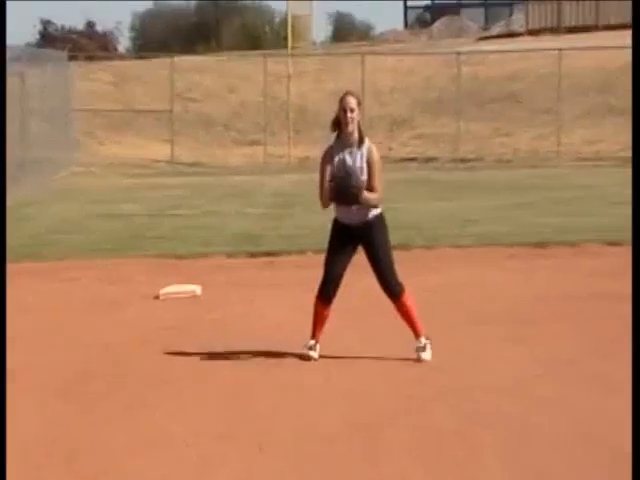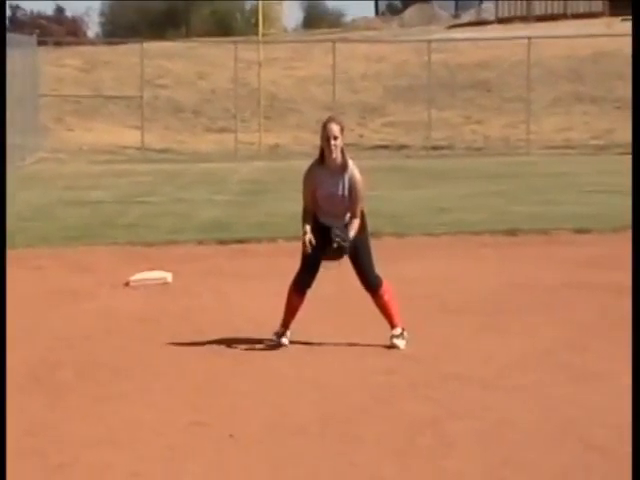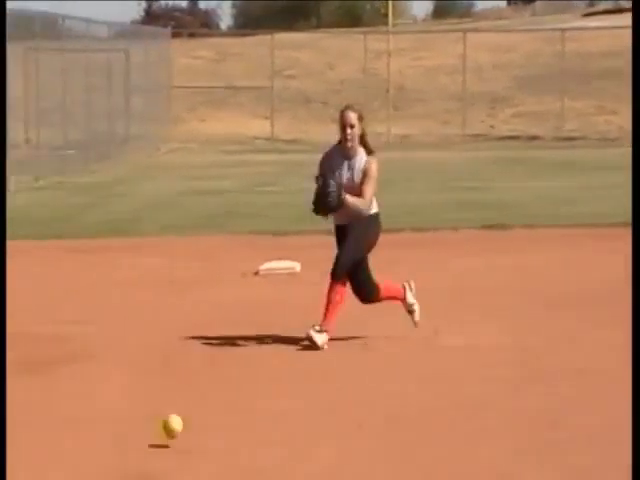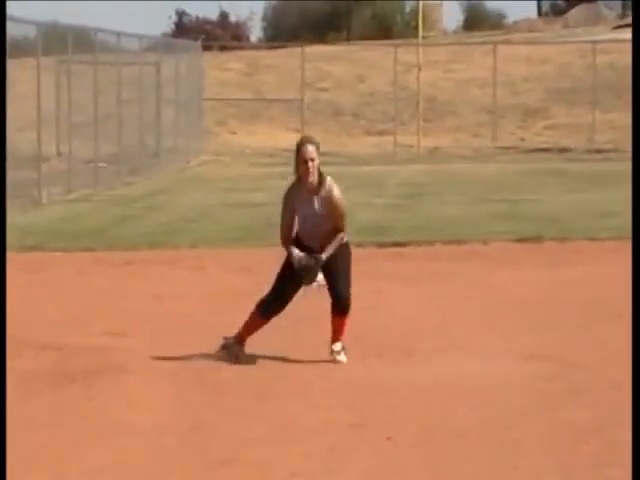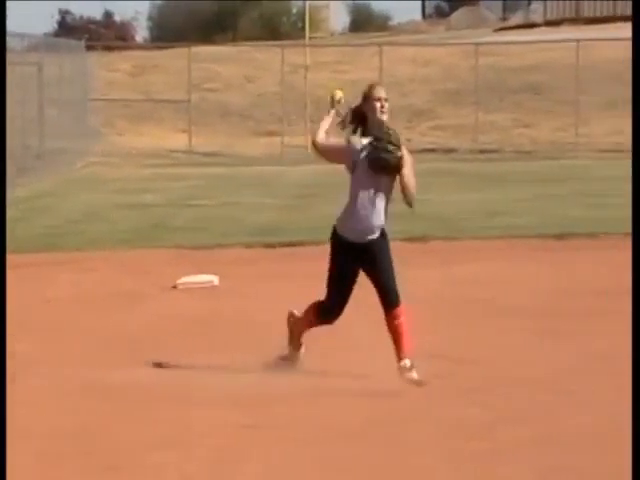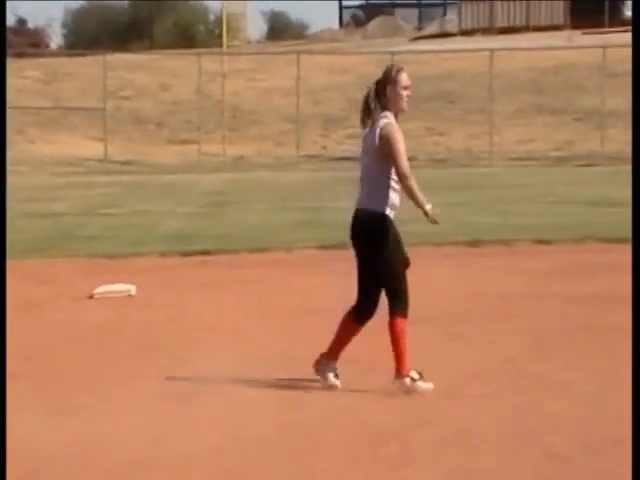
dt=0.7s
person 1, frame 1
left shoulder: (370, 151)
right shoulder: (330, 153)
left elbow: (376, 199)
right elbow: (324, 201)
left wrist: (357, 192)
right wrist: (333, 187)
left hip: (372, 223)
right hip: (343, 225)
left knee: (390, 283)
right knee: (329, 282)
left ankle: (420, 338)
right ankle: (315, 340)
person 1, frame 2
left shoulder: (353, 174)
right shoulder: (313, 173)
left elbow: (356, 216)
right elbow: (308, 208)
left wrist: (348, 239)
right wrist: (306, 231)
left hip: (350, 225)
right hip: (322, 224)
left knee: (369, 278)
right knee: (304, 275)
left ankle: (397, 328)
right ankle: (284, 328)
person 1, frame 3
left shoulder: (368, 162)
right shoulder: (329, 159)
left elbow: (365, 204)
left wrist: (341, 196)
left hip: (365, 222)
right hip: (343, 225)
left knee: (341, 265)
right knee: (366, 293)
left ankle: (324, 329)
right ankle: (403, 292)
person 1, frame 4
left shoulder: (331, 191)
right shoulder: (292, 193)
left elbow: (341, 231)
right elbow: (286, 237)
left wrist: (321, 256)
right wrist: (292, 253)
left hip: (334, 249)
right hip: (304, 248)
left knee: (342, 296)
right knee: (275, 300)
left ankle: (337, 344)
right ankle: (238, 340)
person 1, frame 5
left shoulder: (399, 152)
right shoulder: (356, 146)
left elbow: (410, 198)
right elbow: (318, 143)
left wrist: (400, 161)
right wrist: (332, 110)
left hip: (374, 239)
right hip: (345, 238)
left knee: (391, 300)
right knee: (331, 310)
left ankle: (405, 362)
right ankle: (297, 324)
person 1, frame 6
left shoulder: (376, 125)
right shoulder: (389, 128)
right elbow: (404, 175)
right wrist: (426, 207)
left hip: (366, 220)
right hip: (376, 221)
left knee: (367, 304)
right knee: (398, 298)
left ankle: (329, 359)
